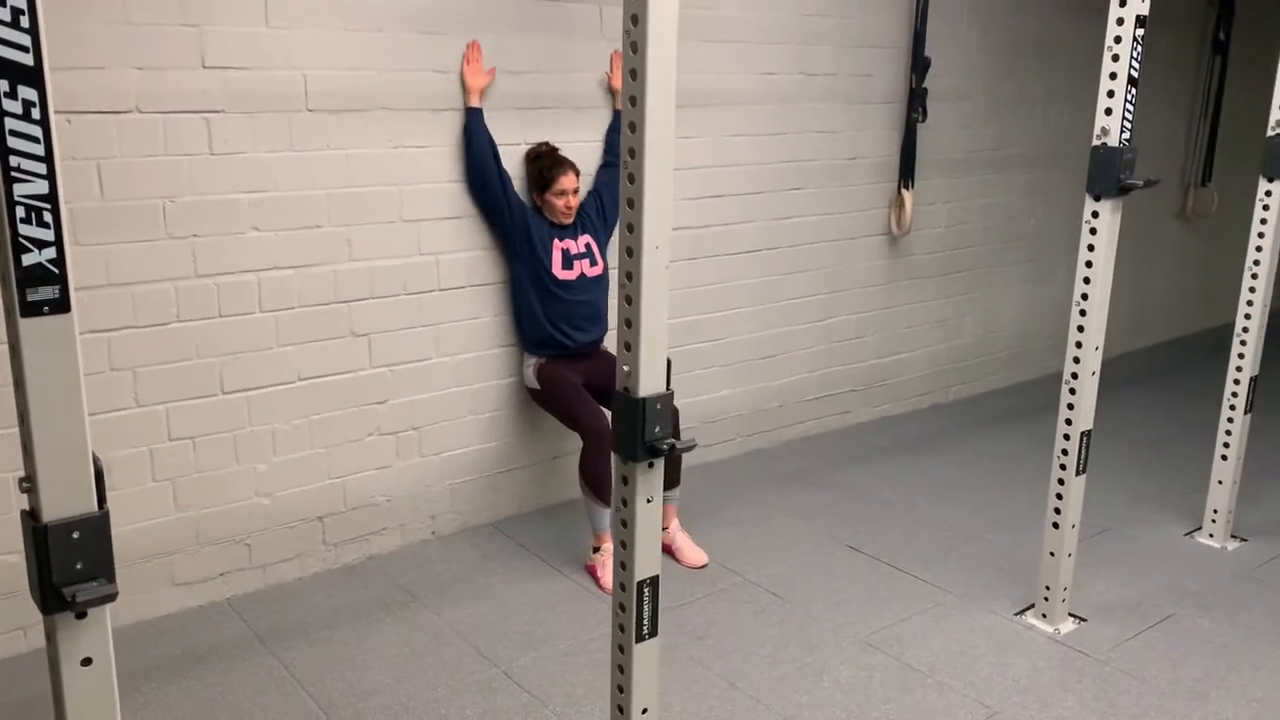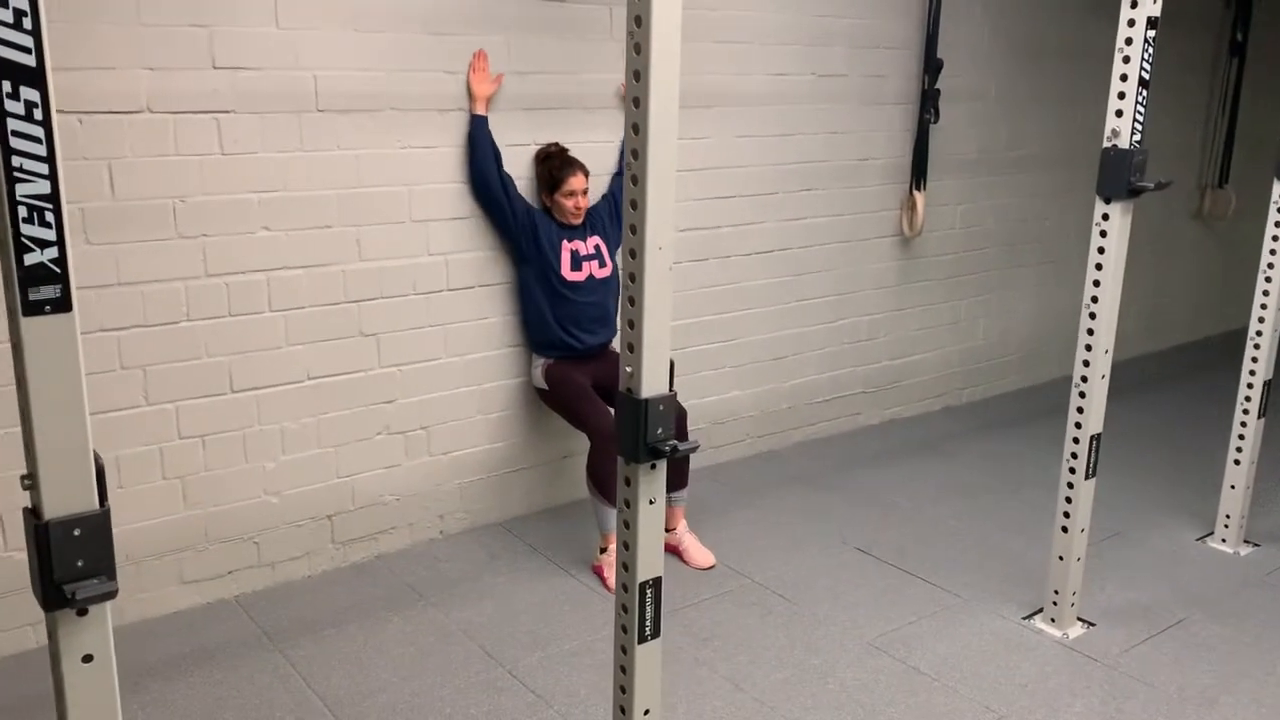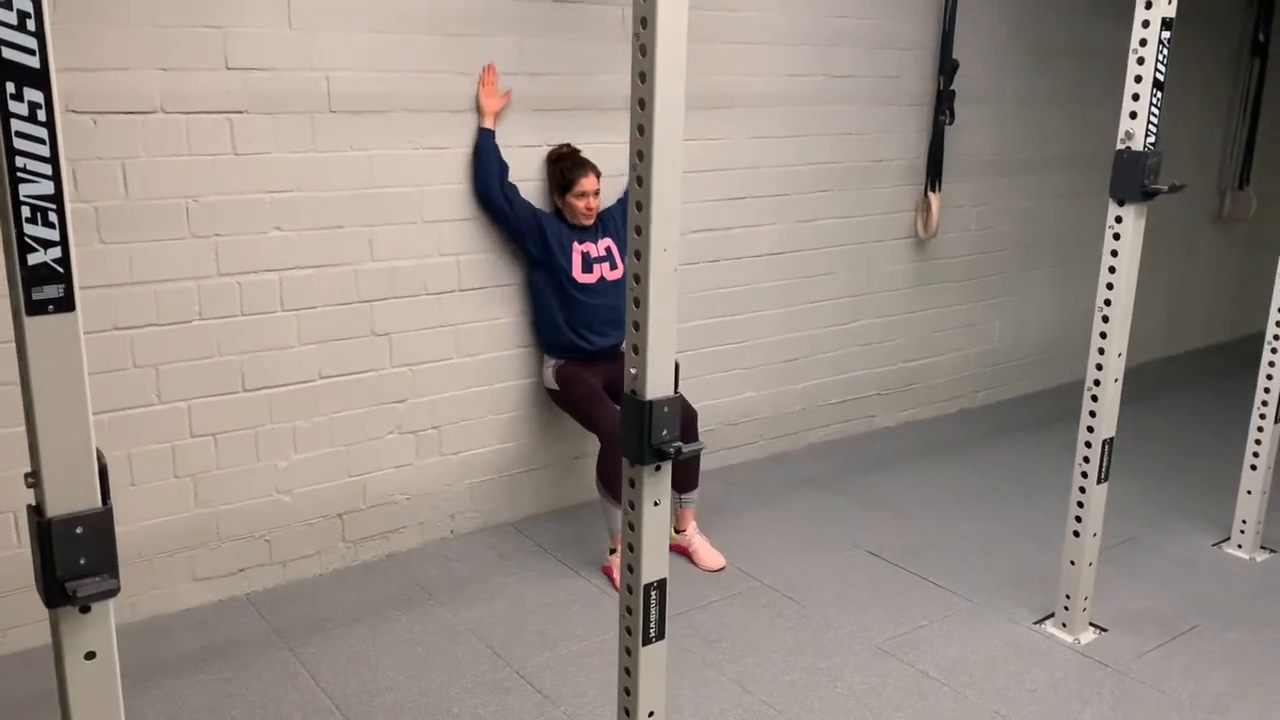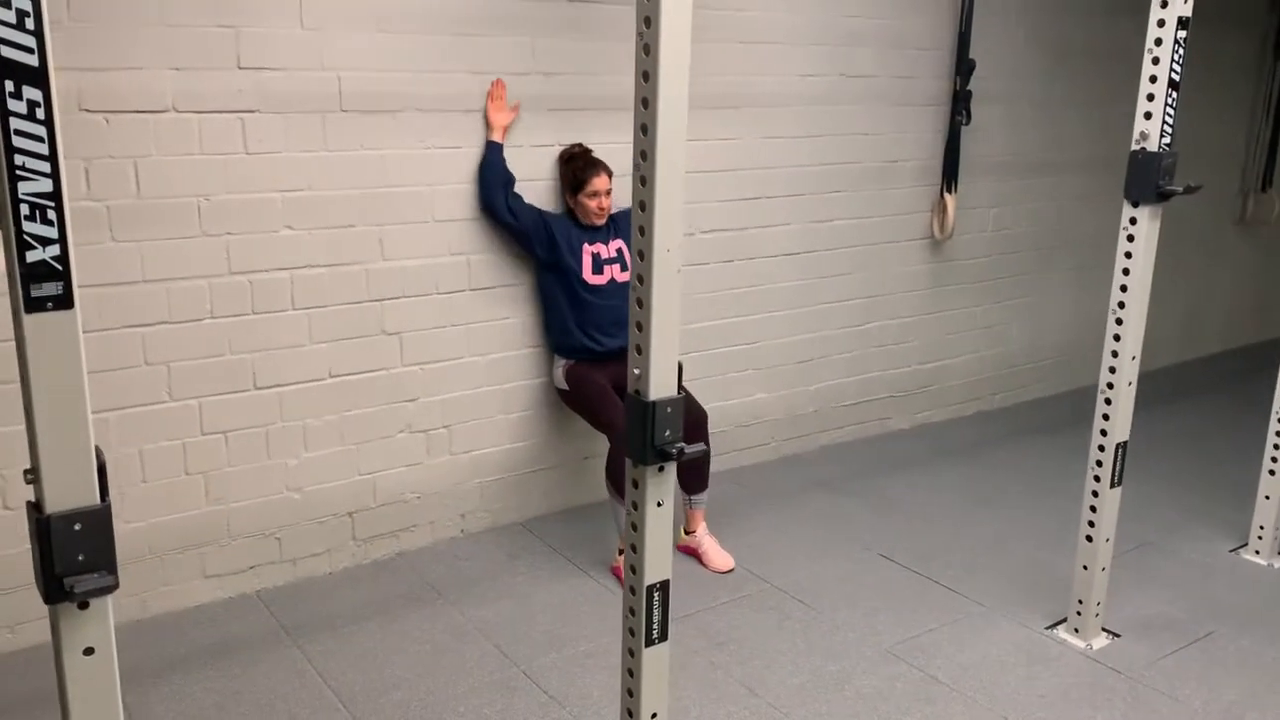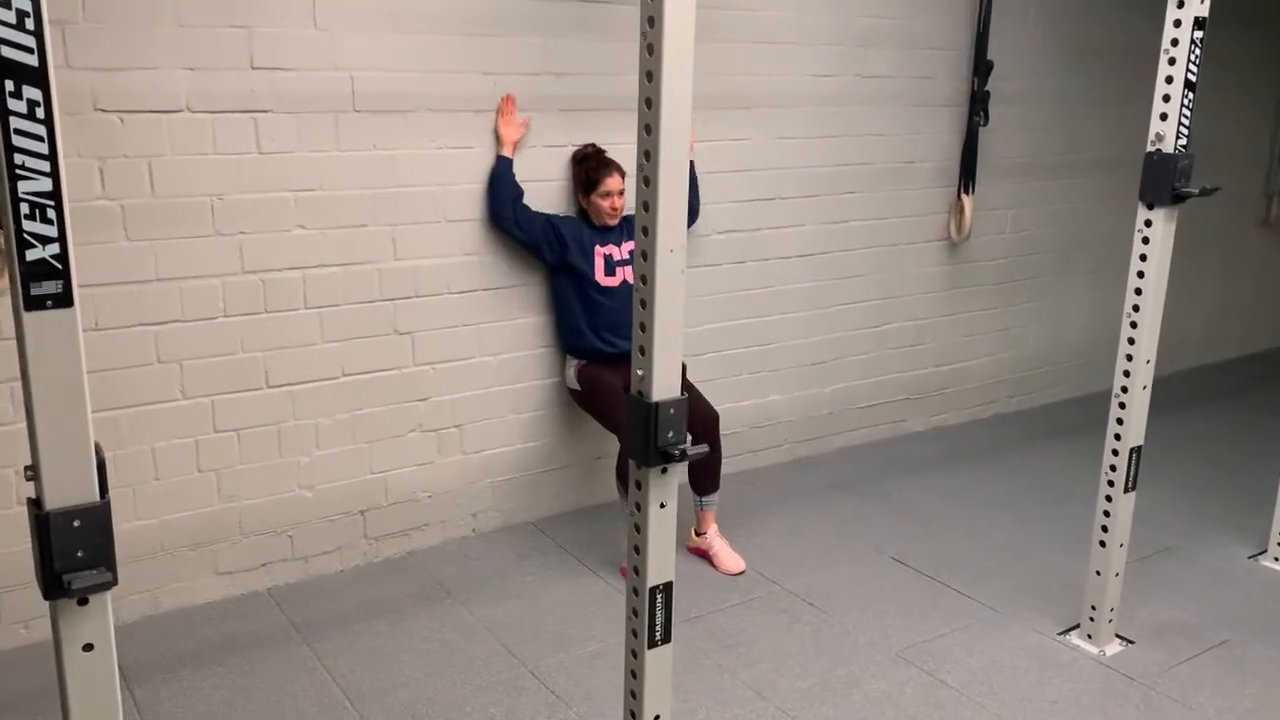
dt=0.2s
person 1, frame 1
left shoulder: (593, 219)
right shoulder: (524, 230)
left elbow: (616, 164)
right elbow: (486, 173)
left wrist: (620, 99)
right wrist: (474, 99)
left hip: (596, 356)
right hip: (549, 365)
right knee: (596, 429)
left ankle: (670, 528)
right ankle: (603, 551)
person 1, frame 2
left shoulder: (603, 221)
right shoulder: (531, 231)
left elbow: (630, 172)
right elbow: (489, 180)
right wrist: (479, 107)
left hip: (604, 357)
right hip: (557, 366)
left knee: (673, 415)
right knee: (604, 430)
left ankle: (677, 529)
right ankle: (610, 551)
person 1, frame 3
left shoulder: (614, 224)
right shoulder: (542, 233)
right elbow: (493, 190)
right wrist: (487, 120)
left hip: (615, 359)
right hip: (568, 367)
left knee: (684, 417)
right knee: (614, 430)
left ankle: (686, 530)
right ankle: (619, 552)
person 1, frame 4
left shoulder: (625, 227)
right shoulder: (553, 234)
right elbow: (498, 203)
right wrist: (496, 134)
left hip: (628, 360)
right hip: (578, 367)
left knee: (694, 418)
right knee: (624, 432)
left ankle: (695, 532)
right ankle: (628, 552)
person 1, frame 5
left shoulder: (638, 229)
right shoulder: (565, 235)
left elbow: (687, 209)
right elbow: (507, 216)
right wrist: (507, 148)
right hip: (591, 367)
left knee: (706, 419)
left ankle: (706, 533)
